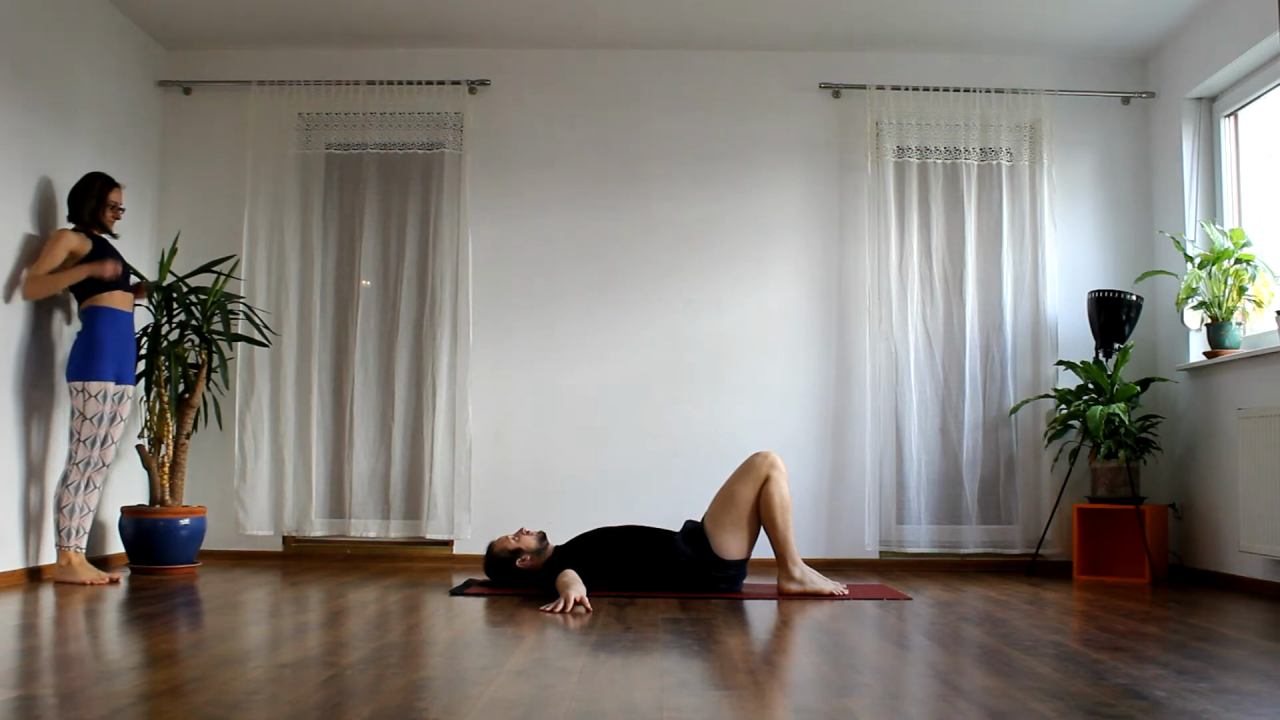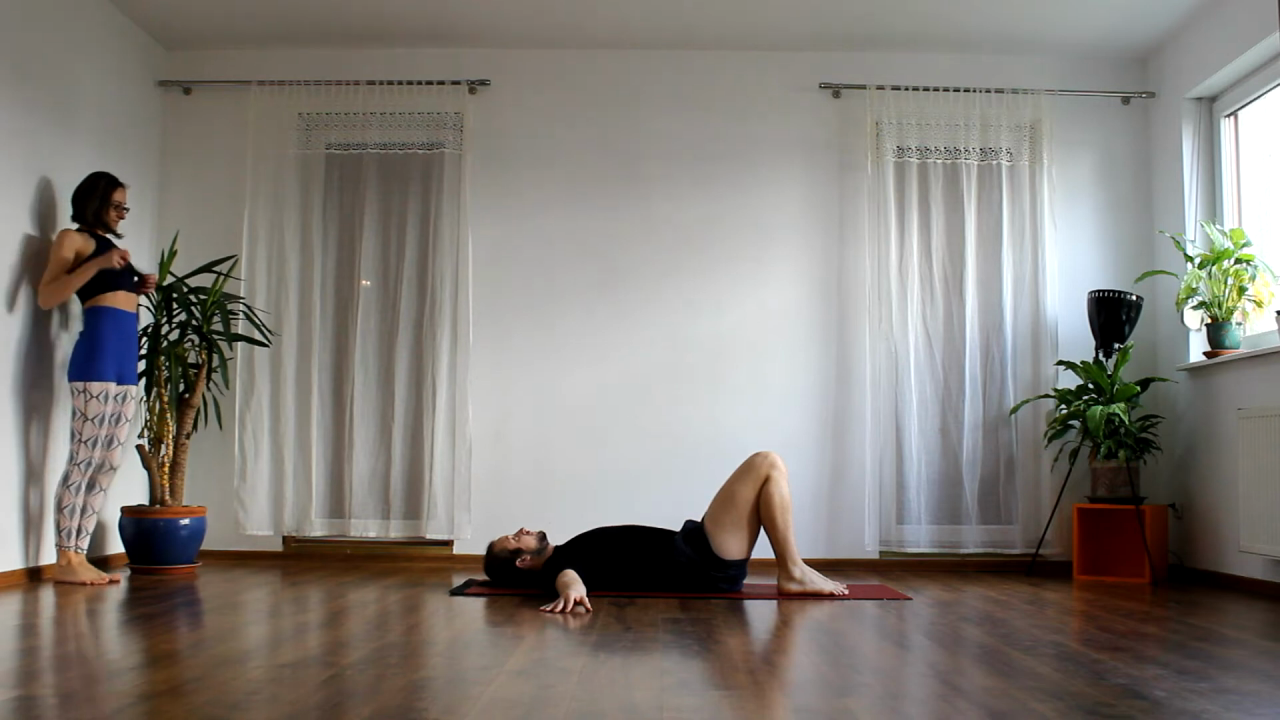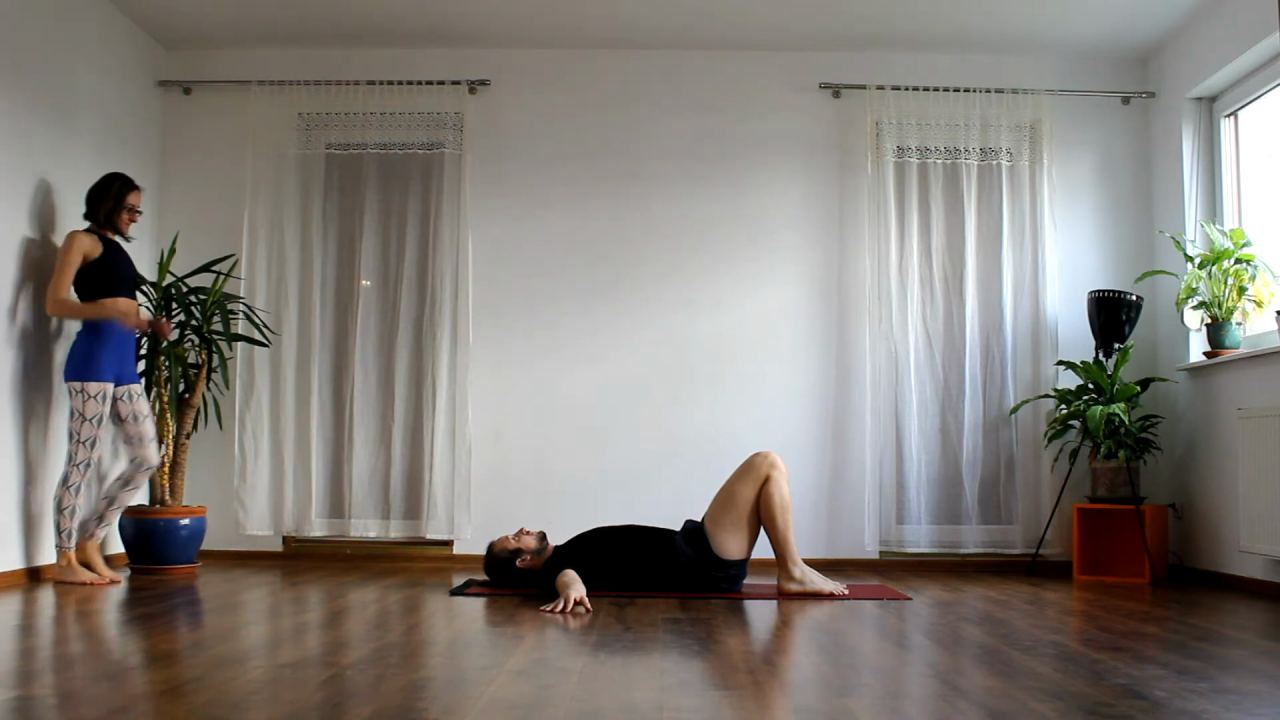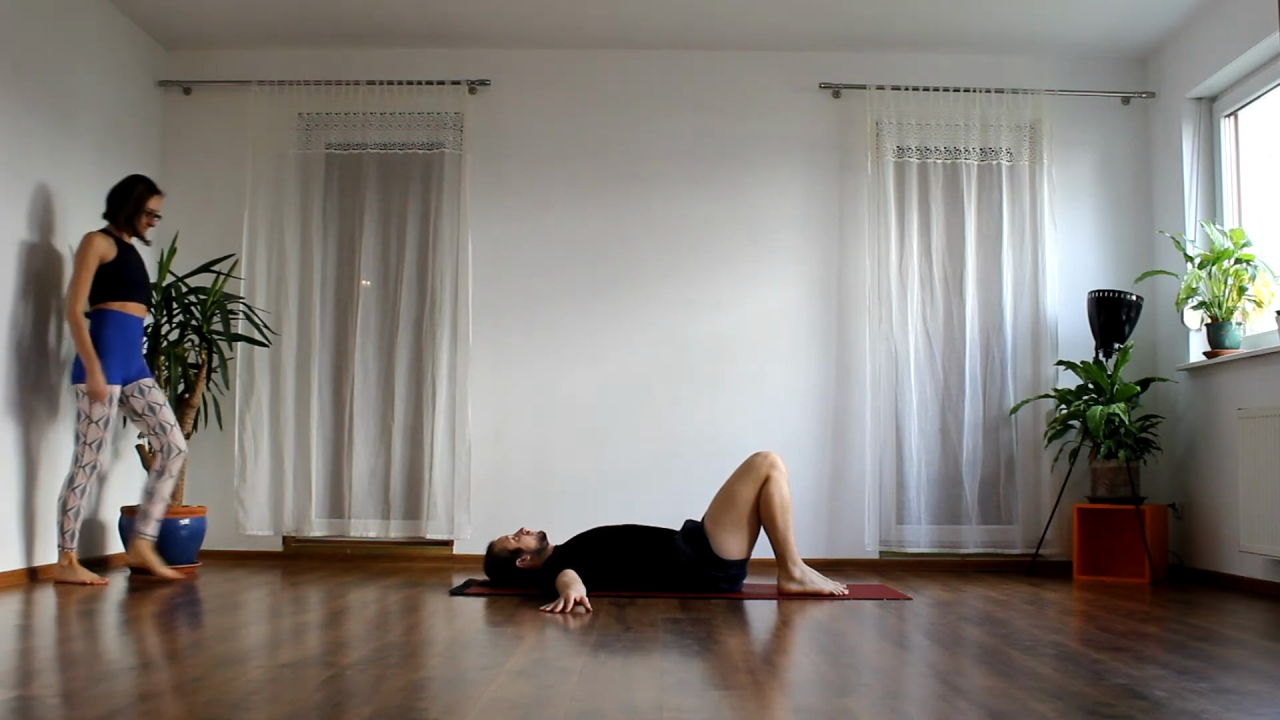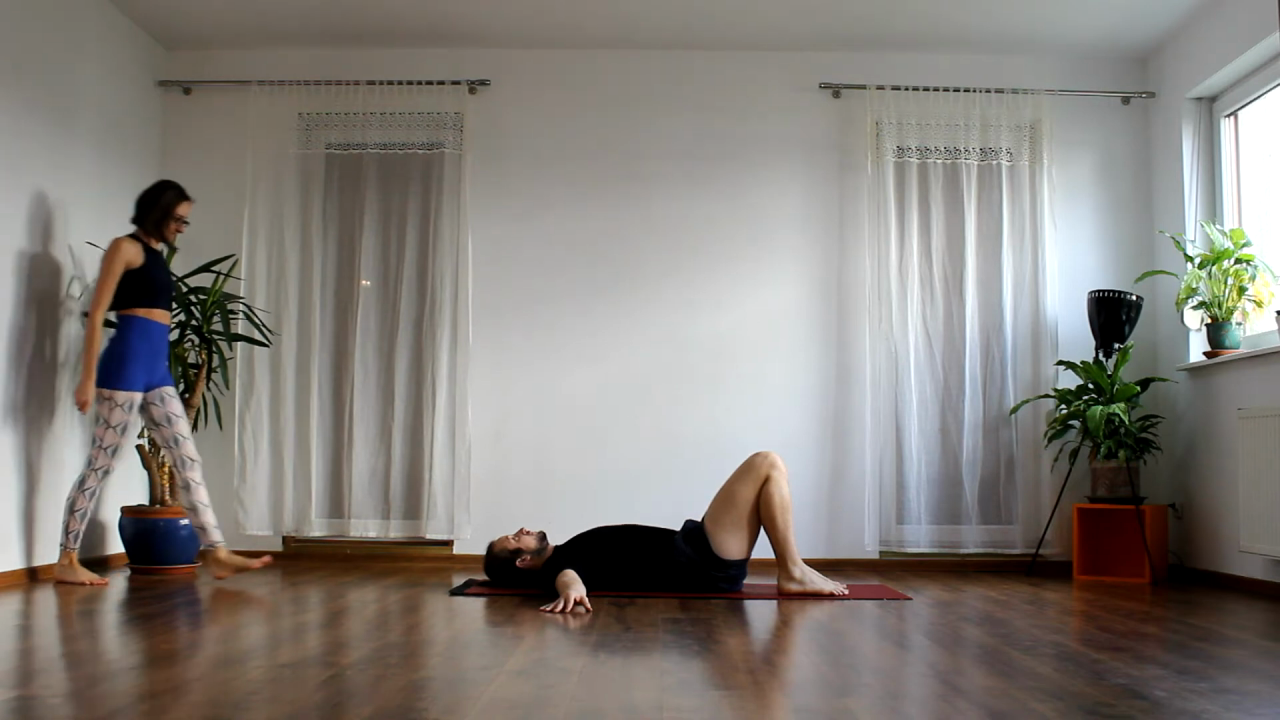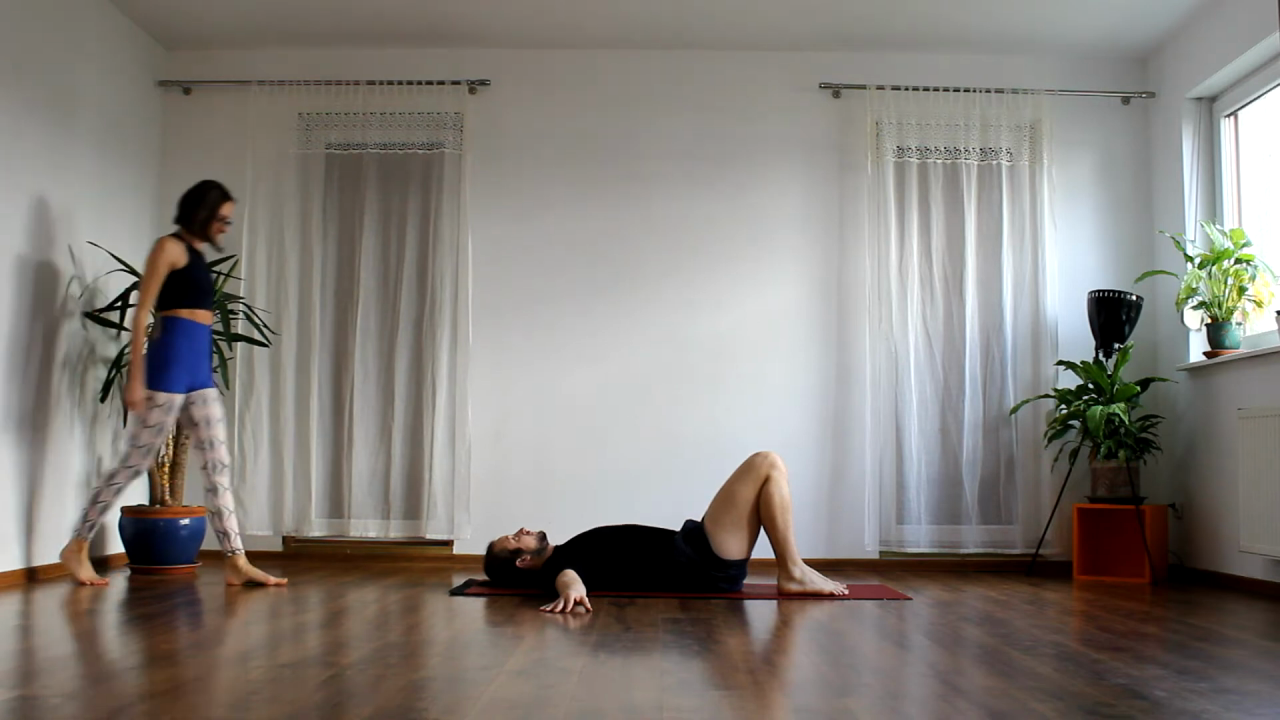
dt=0.2s
person 1, frame 1
left shoulder: (105, 246)
right shoulder: (69, 239)
right elbow: (31, 289)
left wrist: (130, 292)
right wrist: (87, 268)
left hip: (123, 355)
right hip: (96, 353)
left knee: (101, 464)
right knee: (82, 460)
left ankle: (77, 556)
right ankle: (64, 560)
person 1, frame 2
left shoulder: (110, 246)
right shoulder: (73, 239)
right elbow: (47, 296)
left wrist: (140, 288)
right wrist: (97, 264)
left hip: (126, 359)
right hip: (97, 356)
left knee: (109, 463)
right knee: (83, 461)
left ankle: (78, 554)
right ankle: (64, 560)
person 1, frame 3
left shoulder: (117, 249)
right shoulder: (81, 241)
right elbow: (55, 302)
left wrist: (149, 325)
right wrist: (110, 313)
left hip: (123, 365)
right hip: (94, 361)
left knee: (147, 456)
right knee: (83, 461)
left ankle: (89, 543)
right ankle: (65, 560)
person 1, frame 4
left shoulder: (133, 253)
right shoulder: (97, 243)
right elbow: (77, 309)
left wrist: (148, 370)
right wrist: (93, 368)
left hip: (135, 366)
right hip: (105, 361)
left knee: (173, 447)
right knee: (90, 462)
left ankle: (142, 544)
right ankle: (66, 560)
person 1, frame 5
left shoulder: (157, 256)
right shoulder: (125, 248)
right elbow: (97, 313)
right wrist: (89, 376)
left hip: (158, 370)
right hip: (128, 364)
left knee: (189, 461)
right knee: (101, 464)
left ankle: (219, 555)
right ankle: (67, 560)
person 1, frame 6
left shoulder: (198, 255)
right shoulder: (170, 248)
right elbow: (141, 314)
right wrist: (136, 377)
left hip: (201, 369)
right hip: (172, 365)
left knee: (219, 467)
right knee: (135, 465)
left ankle: (236, 563)
right ankle: (76, 548)
person 2, frame 1
left shoulder: (559, 557)
right shoulder: (555, 568)
right elbow: (570, 576)
right wrist: (570, 589)
left hip: (694, 555)
right hip: (705, 567)
left knee: (763, 468)
right knee: (767, 464)
left ankle: (793, 571)
right ankle: (792, 573)
person 2, frame 2
left shoulder: (560, 557)
right shoulder: (555, 568)
right elbow: (569, 576)
right wrist: (570, 589)
left hip: (695, 555)
right hip: (704, 566)
left knee: (763, 469)
right knee: (767, 464)
left ankle: (794, 570)
right ankle: (792, 573)
person 2, frame 3
left shoulder: (559, 556)
right shoulder: (554, 568)
right elbow: (568, 576)
right wrist: (570, 590)
left hip: (694, 555)
right hip: (704, 566)
left knee: (762, 469)
right knee: (767, 464)
left ankle: (792, 570)
right ankle: (793, 573)
person 2, frame 4
left shoulder: (559, 556)
right shoulder: (555, 568)
right elbow: (568, 576)
right wrist: (571, 589)
left hip: (694, 556)
right hip: (704, 566)
left knee: (762, 469)
right knee: (767, 464)
left ankle: (793, 570)
right ankle: (792, 573)
person 2, frame 5
left shoulder: (560, 556)
right shoulder: (555, 568)
right elbow: (569, 576)
right wrist: (570, 589)
left hip: (695, 556)
right hip: (704, 566)
left knee: (762, 469)
right knee: (767, 464)
left ankle: (793, 571)
right ankle: (792, 573)
person 2, frame 6
left shoulder: (560, 556)
right shoulder: (555, 568)
right elbow: (569, 576)
right wrist: (570, 589)
left hip: (695, 556)
right hip: (705, 565)
left knee: (762, 469)
right knee: (767, 464)
left ankle: (793, 570)
right ankle: (792, 572)
